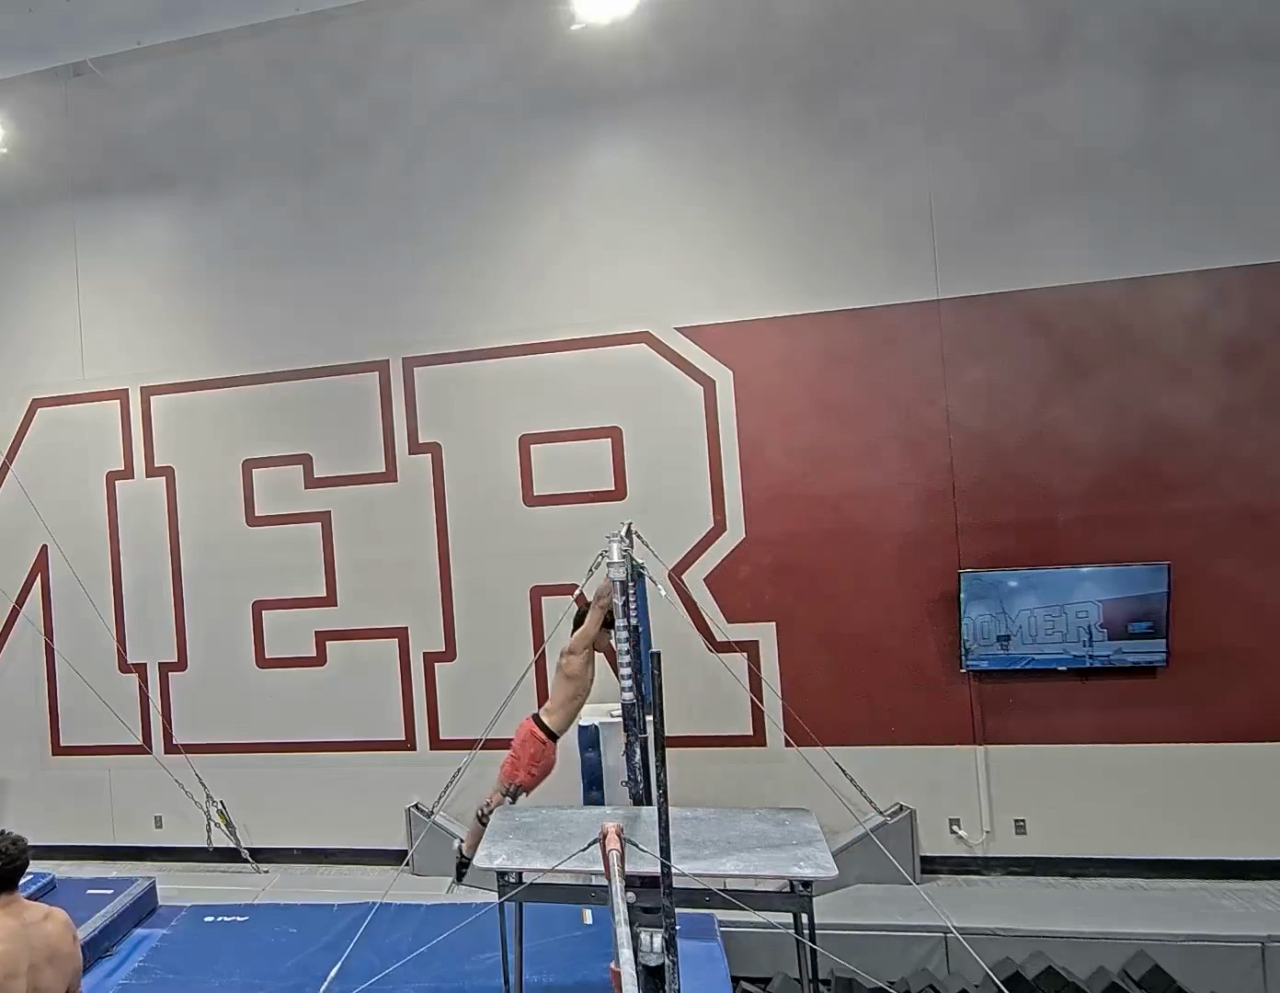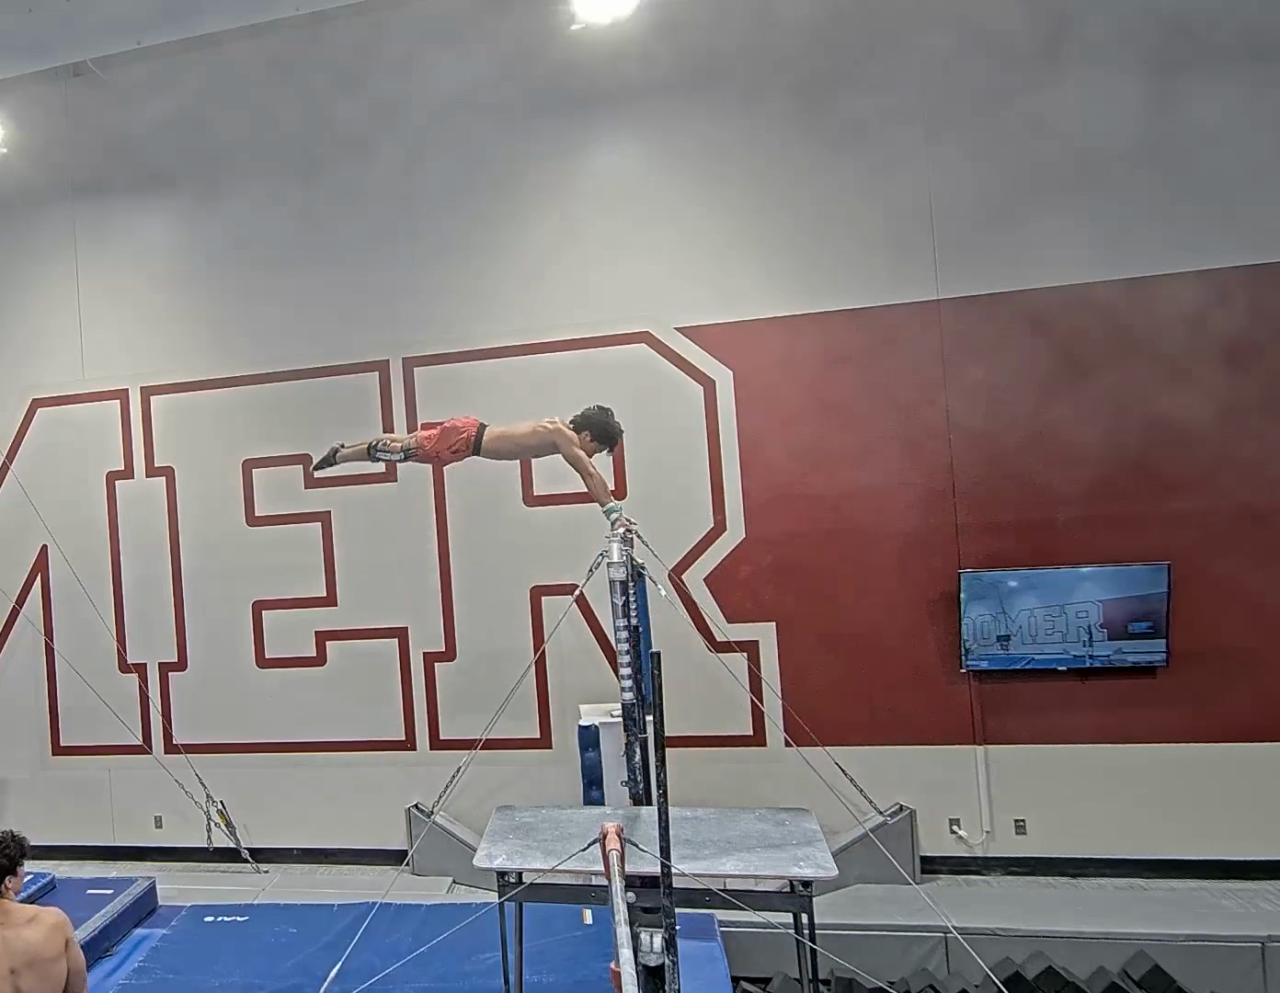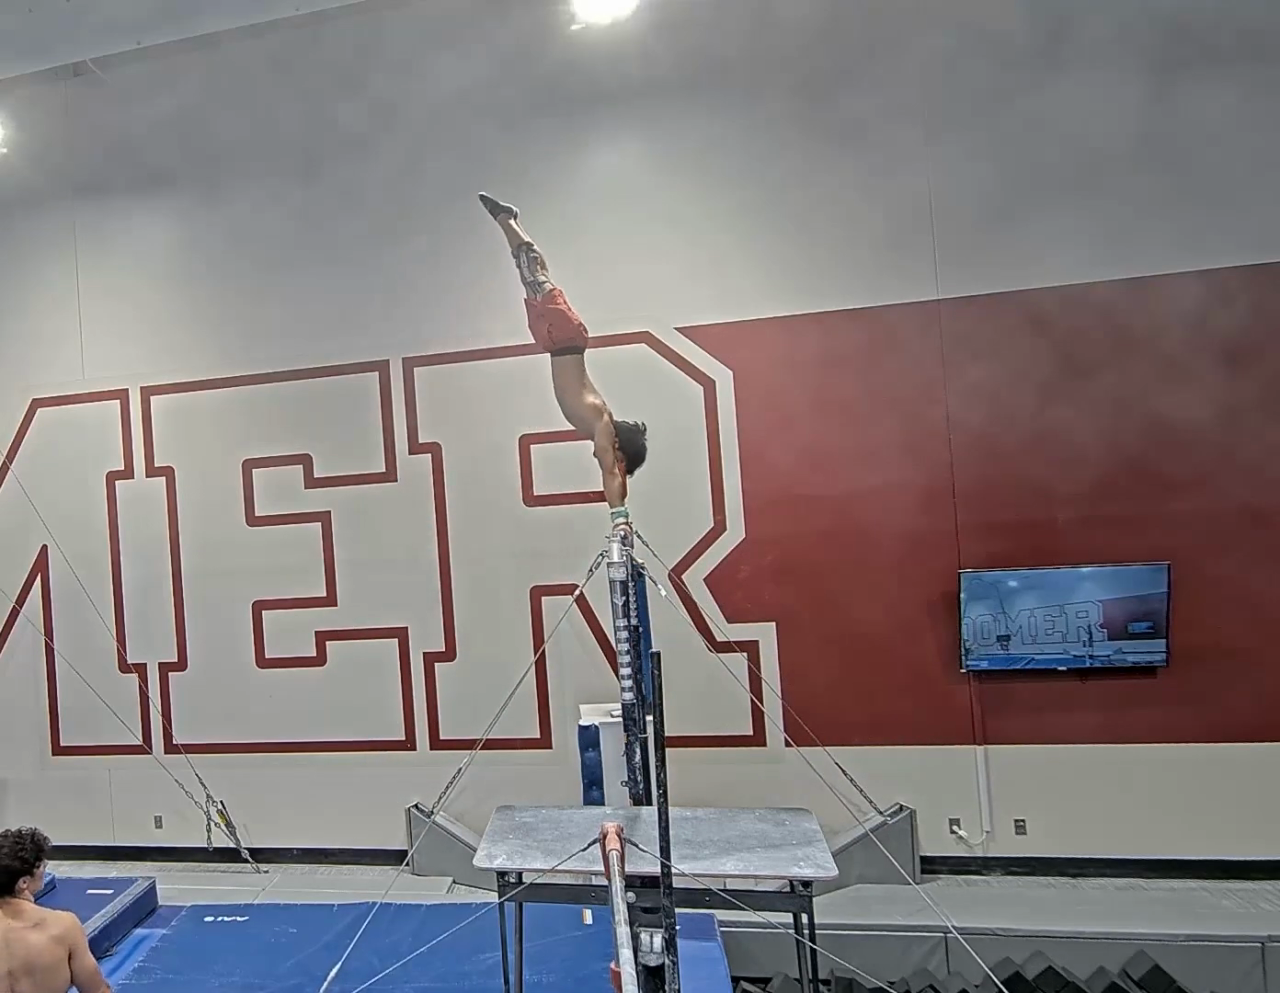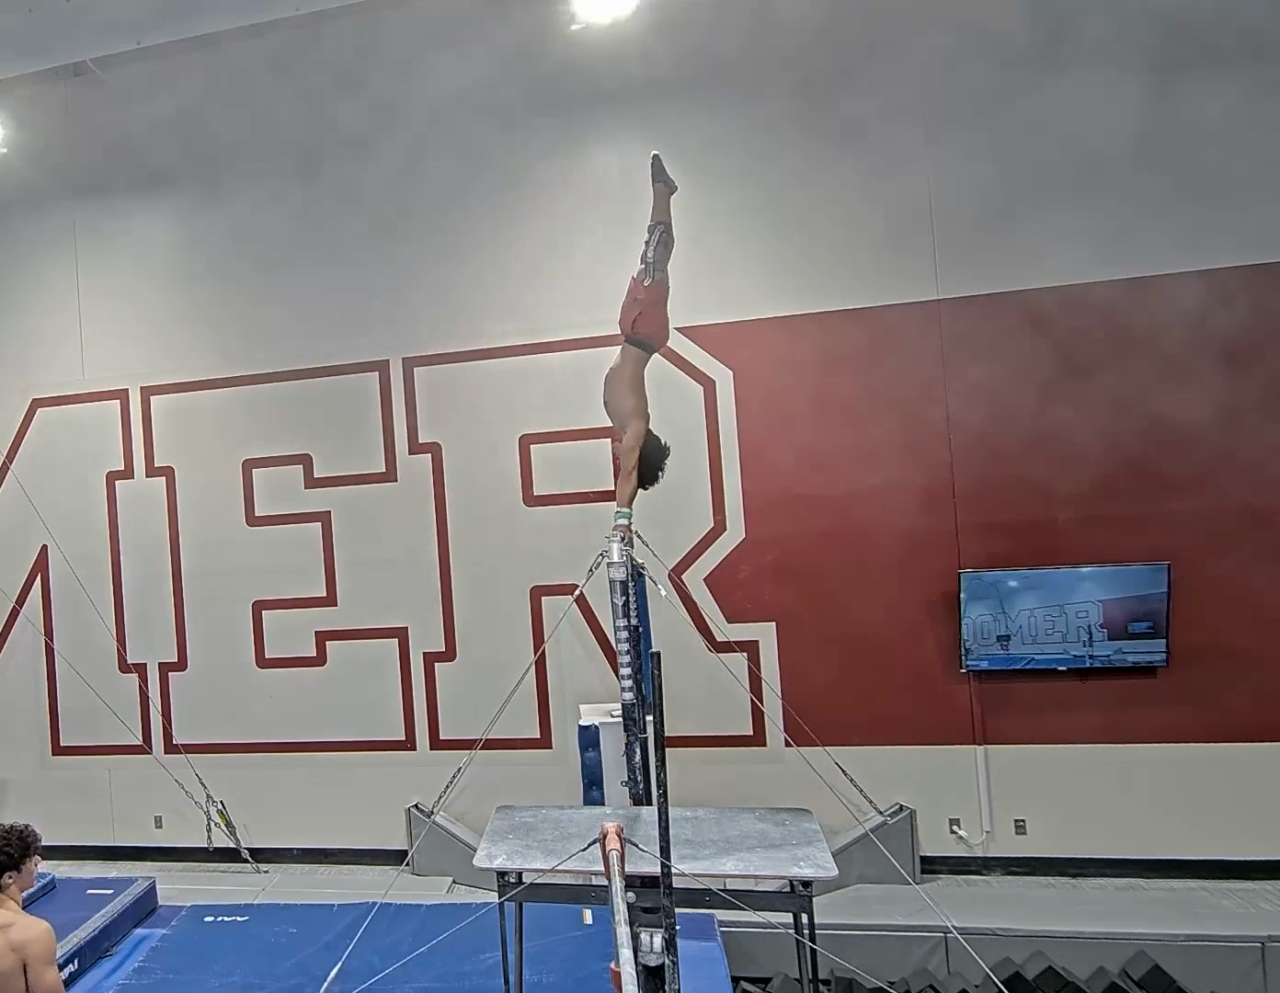
dt=0.4s
person 1, frame 1
left shoulder: (582, 651)
right shoulder: (577, 650)
left elbow: (600, 607)
right elbow: (598, 607)
left hip: (542, 739)
right hip: (537, 739)
left knee: (503, 796)
right knee: (502, 797)
right ankle: (466, 853)
person 1, frame 2
left shoulder: (561, 430)
right shoulder: (565, 437)
left elbow: (591, 474)
right elbow: (591, 476)
right wrist: (614, 511)
left hip: (469, 432)
right hip: (465, 440)
left knee: (401, 447)
right knee: (400, 450)
left ankle: (343, 452)
right ankle: (341, 454)
person 1, frame 3
left shoulder: (605, 427)
right shoulder: (603, 428)
left elbow: (613, 476)
right elbow: (612, 476)
left wrist: (620, 515)
right wrist: (620, 516)
left hip: (567, 341)
right hip: (561, 336)
left knee: (535, 279)
right knee: (536, 278)
person 1, frame 4
left shoulder: (634, 433)
left elbow: (628, 477)
left wrist: (623, 519)
right wrist: (623, 519)
left hip: (641, 334)
right hip: (641, 332)
left knee: (652, 272)
